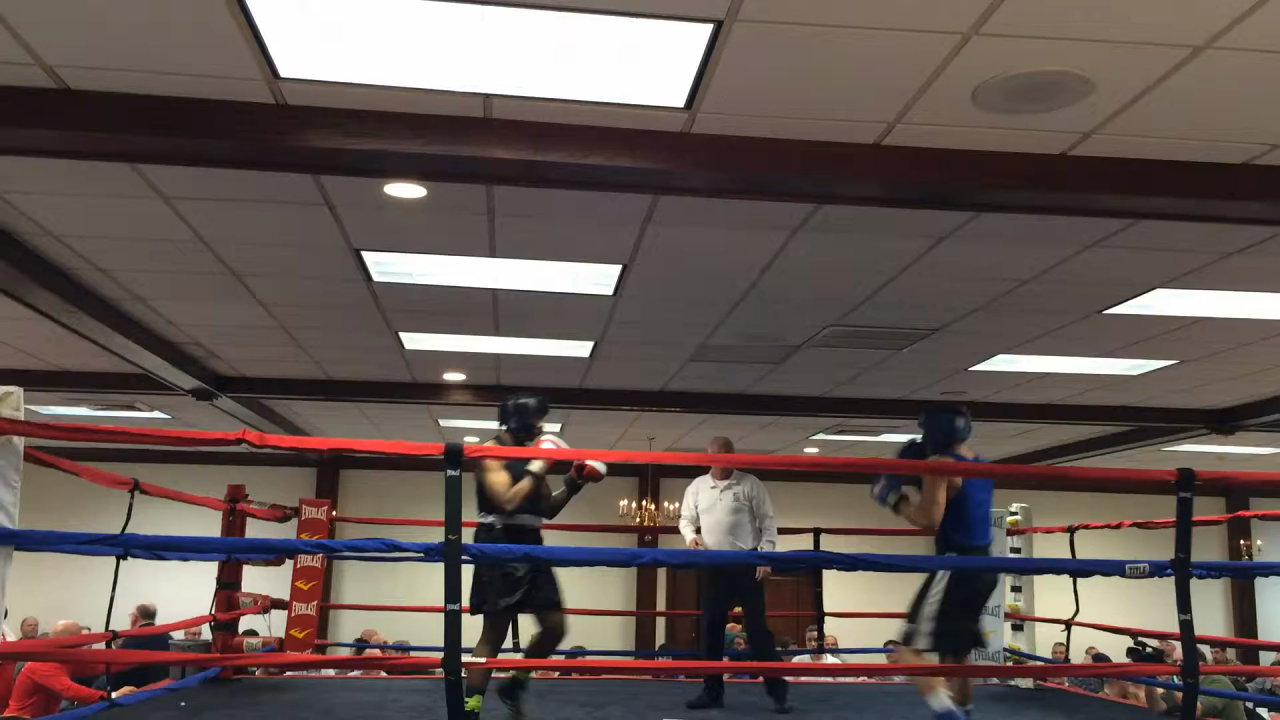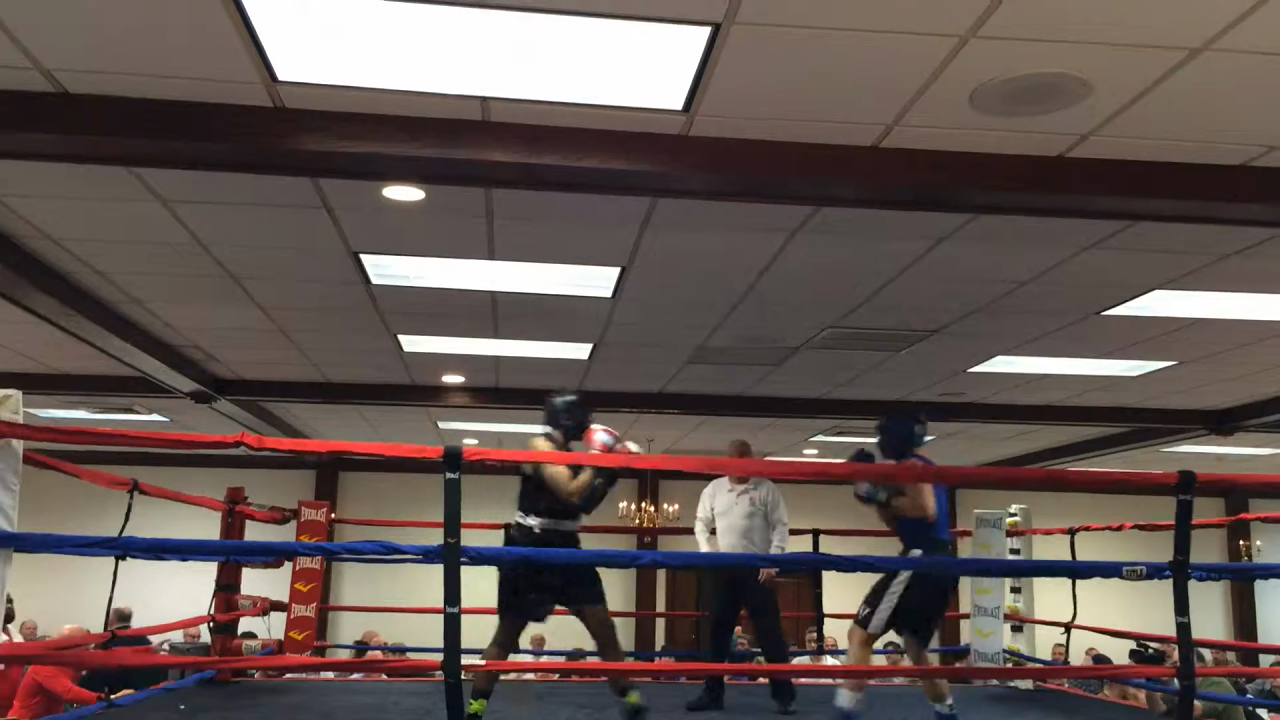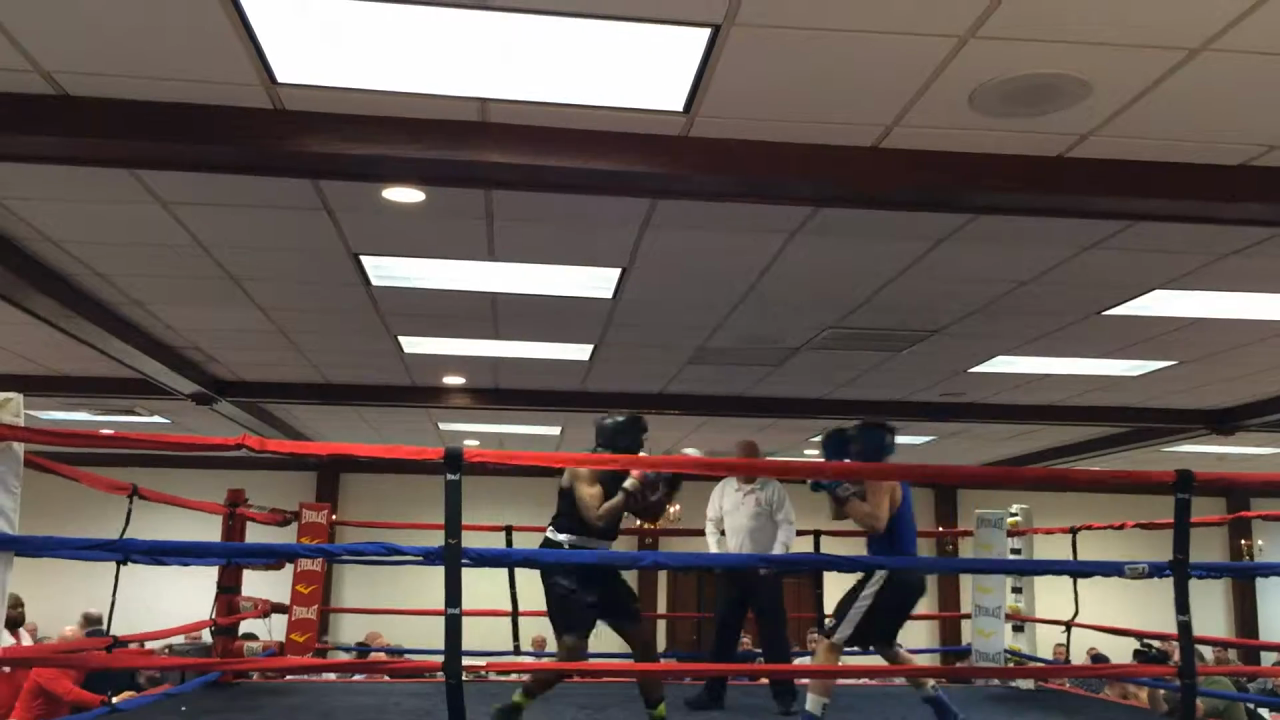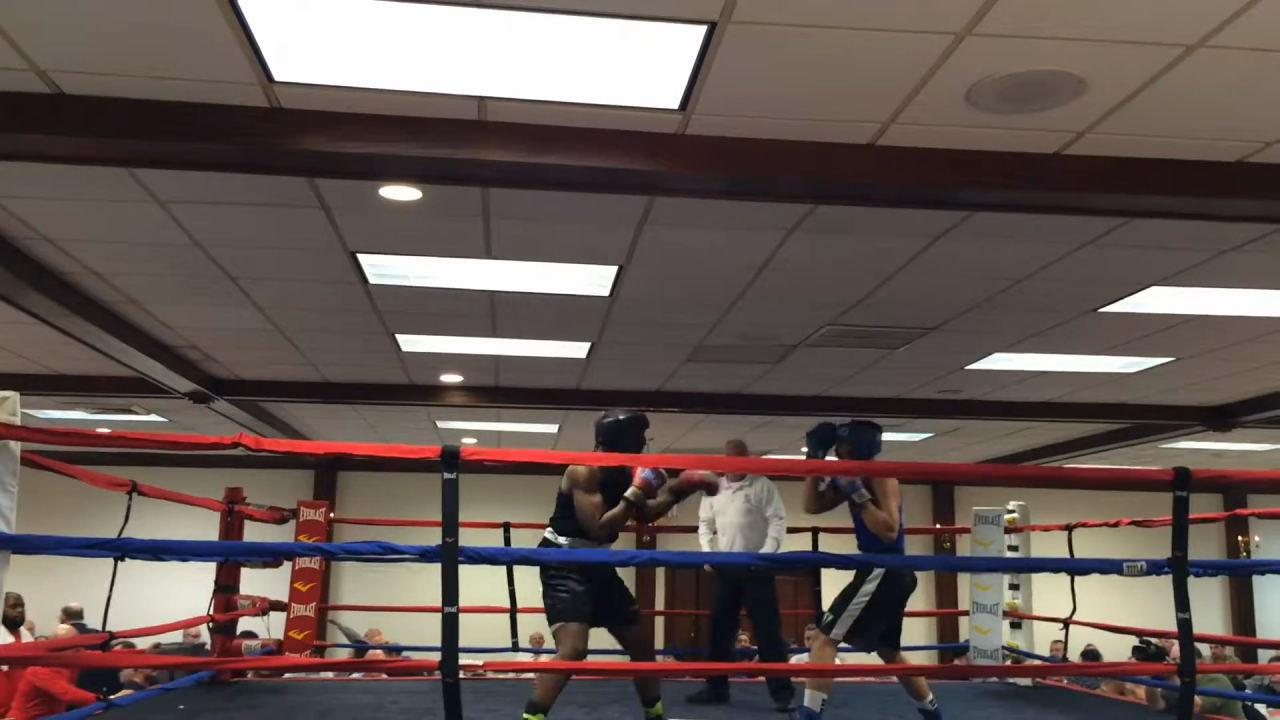
dt=0.2s
person 1, frame 1
left shoulder: (530, 451)
left elbow: (548, 508)
right elbow: (508, 502)
left wrist: (575, 481)
right wrist: (537, 466)
left hip: (530, 545)
right hip: (499, 545)
left knee: (555, 627)
right knee: (494, 633)
left ankle: (513, 685)
person 1, frame 2
left shoulder: (568, 452)
right shoulder: (541, 447)
left elbow: (586, 504)
right elbow: (575, 494)
left wrist: (611, 470)
left hip: (564, 547)
right hip: (532, 546)
left knee: (604, 629)
right knee: (507, 638)
person 1, frame 3
left shoulder: (616, 472)
right shoulder: (586, 468)
left elbow: (650, 514)
right elbow: (598, 519)
left wrist: (673, 479)
right wrist: (634, 483)
left hip: (595, 564)
right hip: (565, 562)
left knee: (643, 642)
right knee: (572, 655)
person 1, frame 4
left shoulder: (621, 471)
right shoulder: (585, 470)
left elbow: (646, 516)
right elbow: (595, 528)
left wrist: (683, 487)
right wrist: (636, 493)
left hip: (594, 565)
right hip: (565, 565)
left knee: (640, 642)
right knee: (573, 648)
person 2, frame 1
left shoulder: (942, 465)
right shoulder: (977, 466)
left elbow: (930, 520)
left wrist: (895, 496)
right wrist: (916, 480)
left hip: (955, 568)
right hip: (980, 567)
left knee: (911, 655)
right knee: (953, 652)
person 2, frame 2
left shoulder: (910, 466)
right shoulder: (922, 468)
left elbow: (926, 511)
right elbow: (896, 520)
left wrist: (883, 496)
right wrist: (871, 487)
left knee: (861, 635)
right knee: (916, 648)
person 2, frame 3
left shoulder: (882, 479)
right shoulder: (870, 479)
left elbow: (875, 523)
right elbow: (838, 513)
left wrist: (841, 489)
left hip: (891, 573)
right hip: (902, 574)
left knee: (830, 645)
right knee: (884, 645)
person 2, frame 4
left shoulder: (882, 479)
right shoulder: (851, 478)
left elbow: (889, 531)
right elbow: (811, 506)
left wrist: (857, 494)
right wrist: (815, 459)
left hip: (884, 572)
right hip: (882, 574)
left knee: (824, 639)
right knee: (889, 651)
person 3, frame 1
left shoulder: (750, 484)
right shoulder: (697, 487)
left elbow: (767, 522)
right elbow: (686, 519)
right wrist: (690, 536)
left hip: (746, 564)
right hip: (712, 565)
left knee: (757, 626)
right knee: (710, 627)
left ankle: (777, 690)
right ankle: (712, 691)
person 3, frame 2
left shoulder: (766, 489)
right shoulder: (714, 489)
left elbow: (780, 527)
right elbow: (702, 523)
right wrist: (706, 548)
left hip: (757, 569)
right hip: (724, 568)
left knee: (769, 630)
right knee: (718, 629)
left ankle: (783, 695)
right ankle: (712, 692)
person 3, frame 3
left shoulder: (773, 488)
right shoulder: (723, 488)
left elbow: (787, 526)
right elbow: (712, 524)
left wrist: (776, 557)
right wrist: (715, 553)
left hip: (764, 569)
right hip: (732, 568)
left knee: (773, 631)
right knee: (724, 627)
left ankle: (785, 695)
right ankle: (713, 691)
person 3, frame 4
left shoulder: (762, 485)
right shoulder: (714, 489)
left elbow: (777, 521)
right elbow: (705, 524)
left wrist: (768, 553)
right wrist: (708, 552)
left hip: (755, 565)
right hip: (725, 566)
left knee: (766, 627)
right knee: (718, 624)
left ankle: (781, 691)
right ankle: (717, 686)
